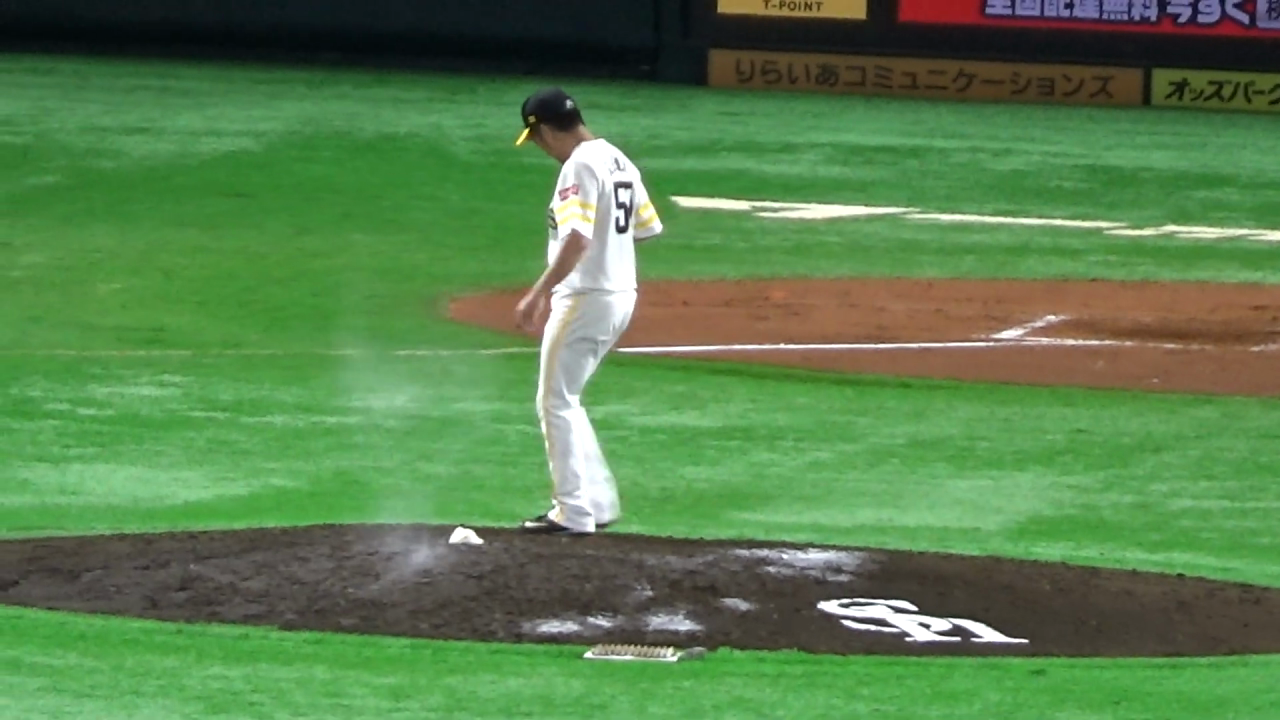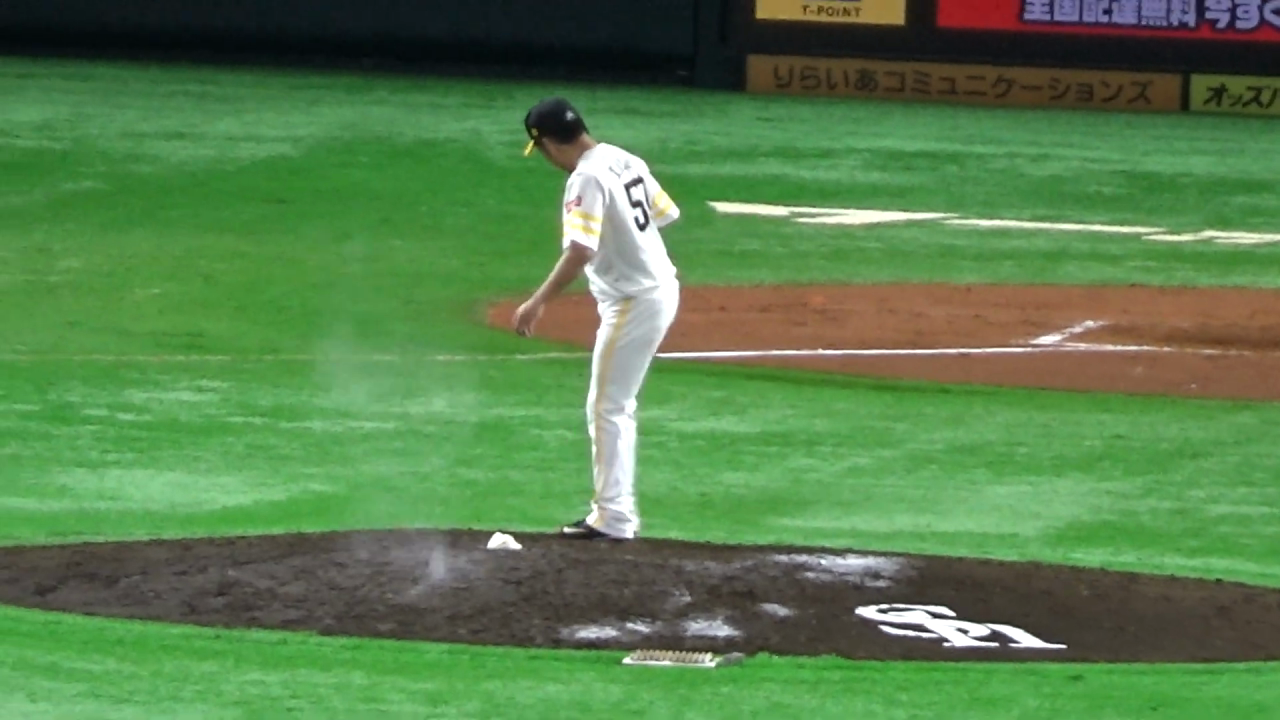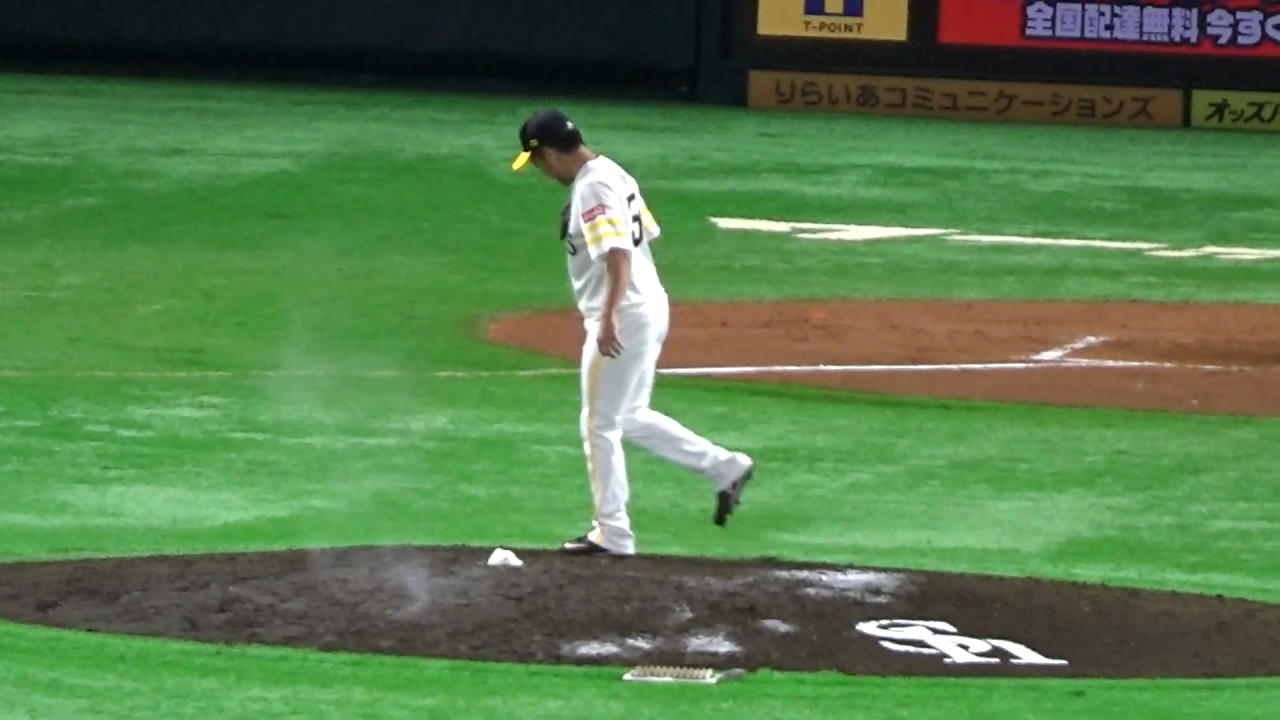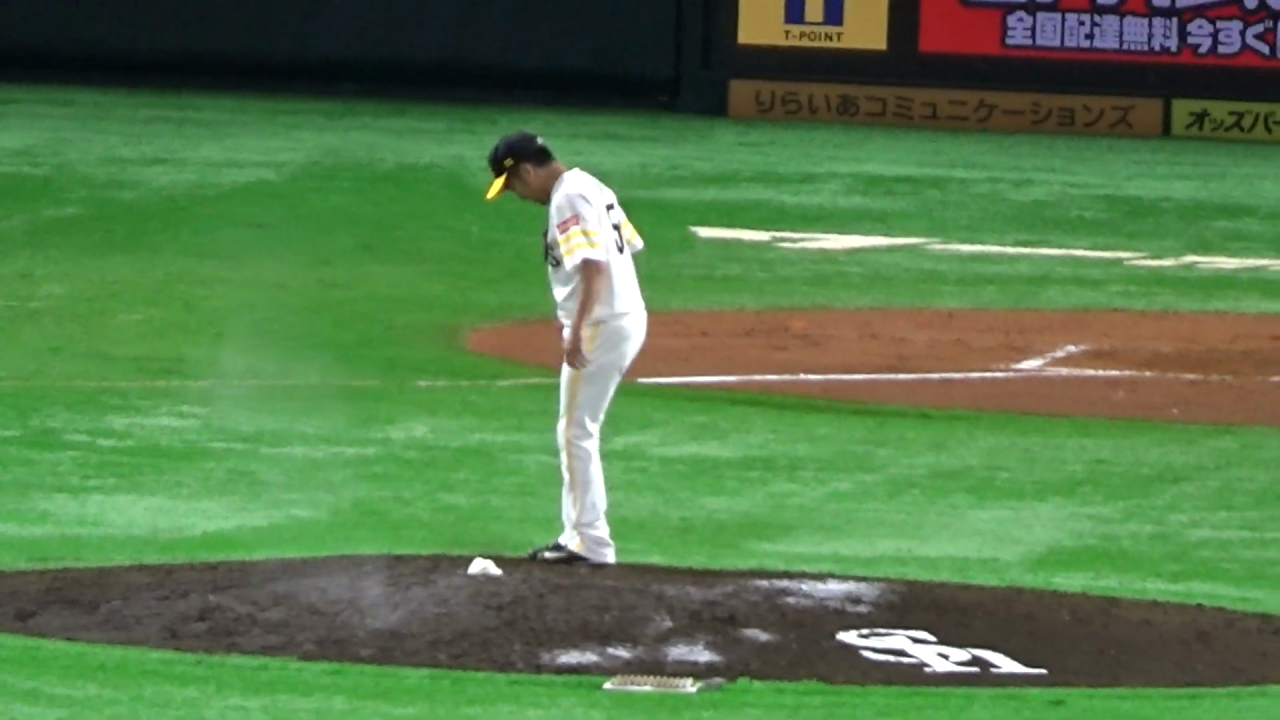
dt=0.3s
person 1, frame 1
left shoulder: (579, 166)
right shoulder: (621, 162)
left elbow: (576, 241)
right elbow: (647, 229)
left wrist: (537, 294)
left hip: (587, 299)
right hip: (621, 297)
left knee: (556, 404)
right knee: (565, 400)
left ankle: (572, 513)
right ankle: (599, 501)
person 1, frame 2
left shoulder: (586, 178)
right shoulder: (627, 160)
left elbow: (580, 251)
right elbow: (665, 214)
left wrist: (537, 301)
left hip: (634, 303)
right hip: (659, 292)
left knee: (606, 409)
right knee: (618, 404)
left ankle: (611, 518)
right ankle: (616, 506)
person 1, frame 3
left shoulder: (590, 187)
right shoulder: (614, 173)
left elbow: (618, 256)
right elbow: (648, 233)
left wrist: (606, 318)
left hip: (625, 318)
right hip: (648, 309)
left knee: (600, 426)
right knee: (632, 416)
left ankle: (613, 535)
right ankle: (725, 466)
person 1, frame 4
left shoulder: (566, 198)
right shoulder: (592, 186)
left elbow: (592, 267)
right elbow: (631, 245)
left wrist: (574, 329)
left hip: (604, 325)
right hip: (628, 319)
left knee: (576, 433)
right knee: (583, 430)
left ankle: (590, 542)
right ankle: (579, 532)
